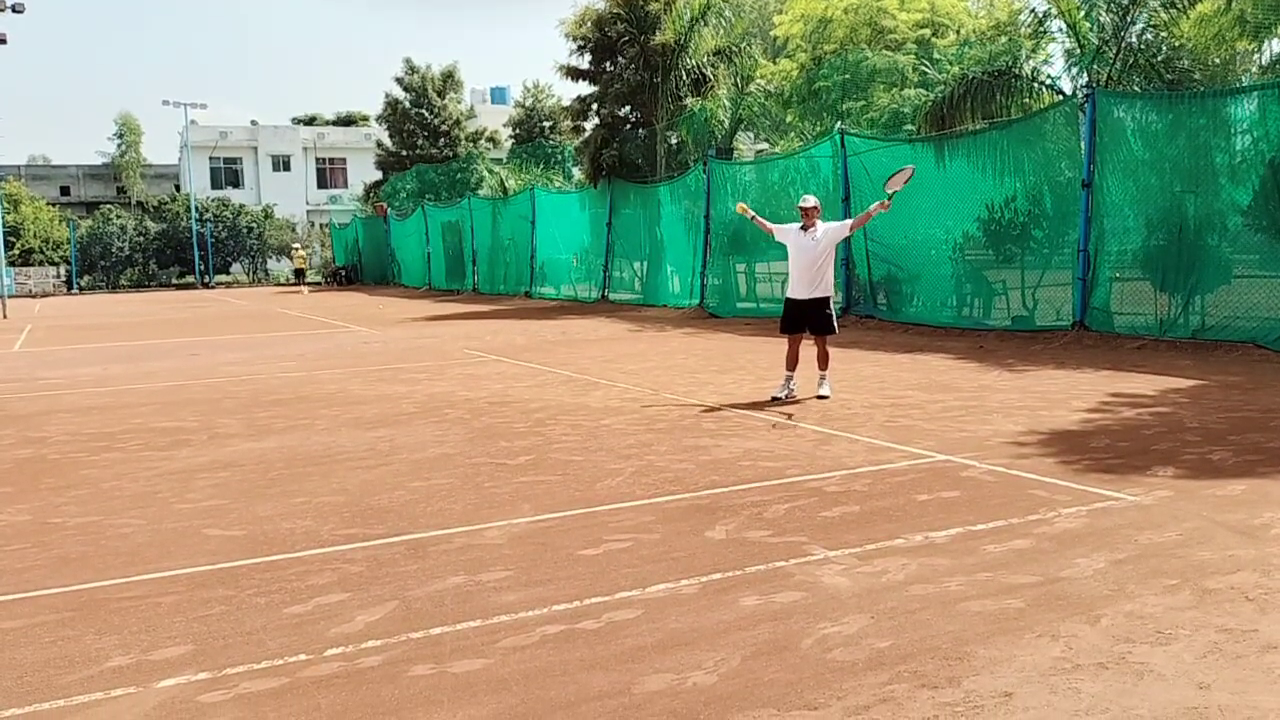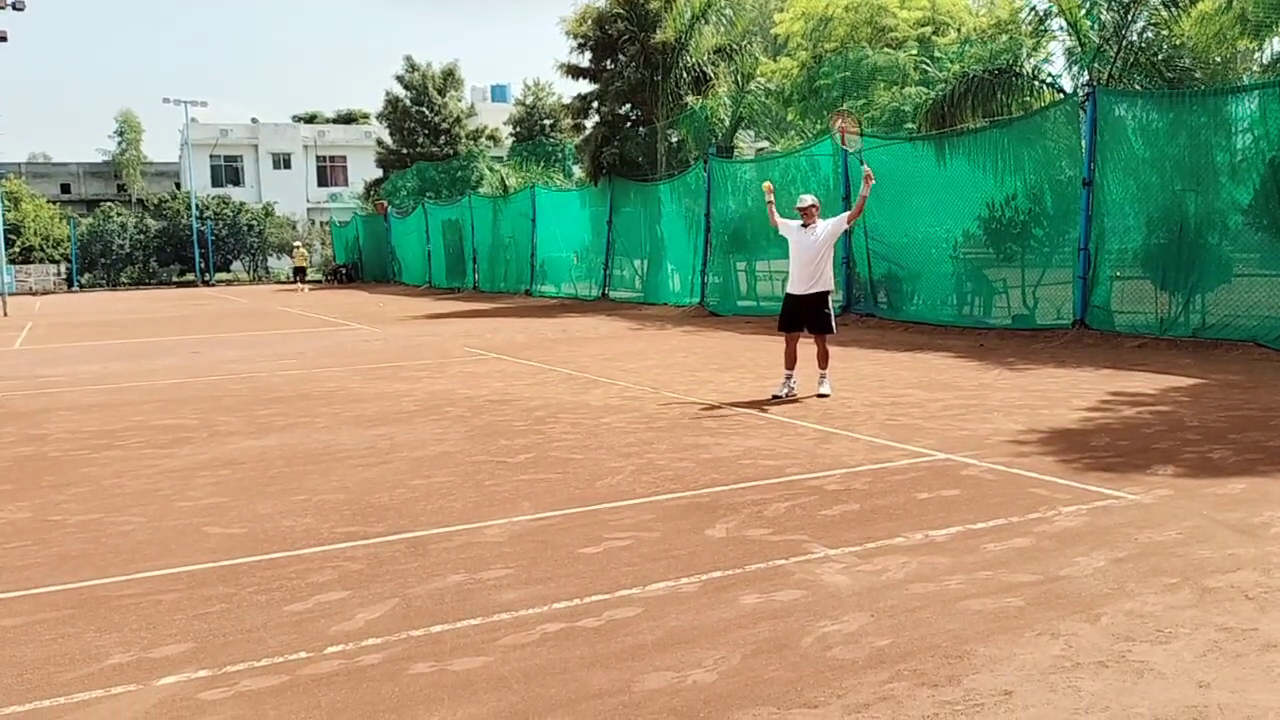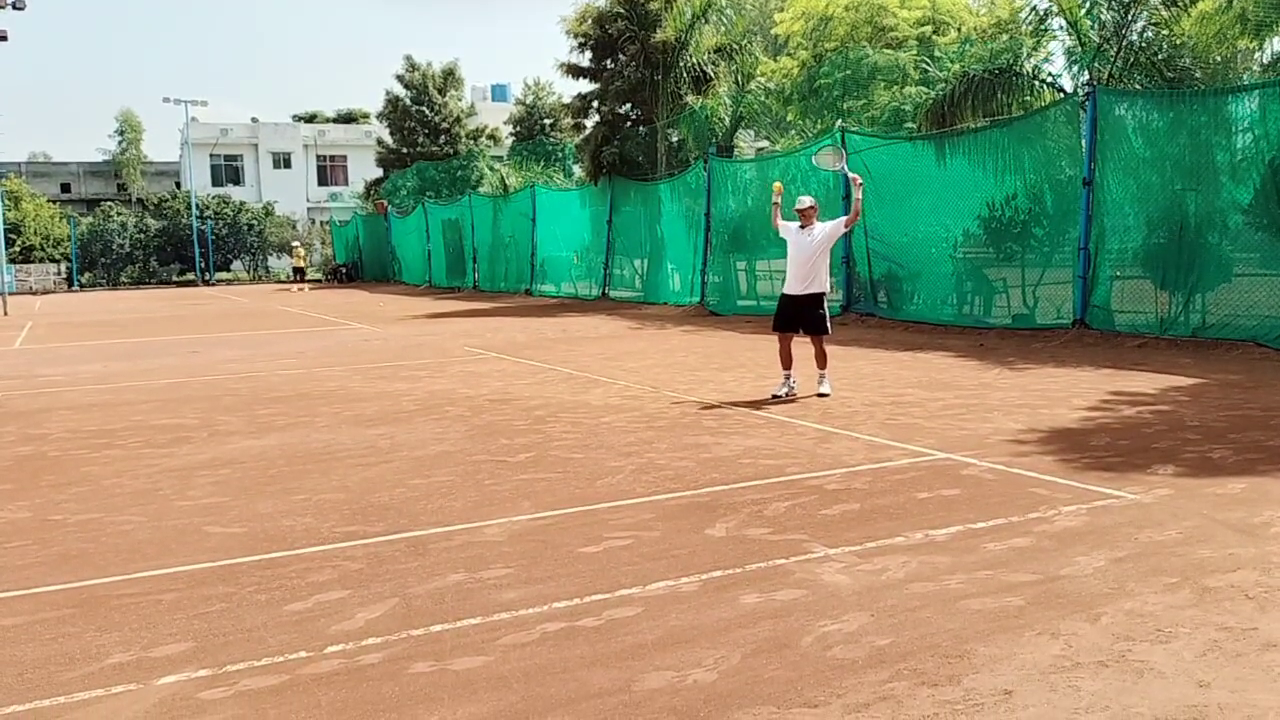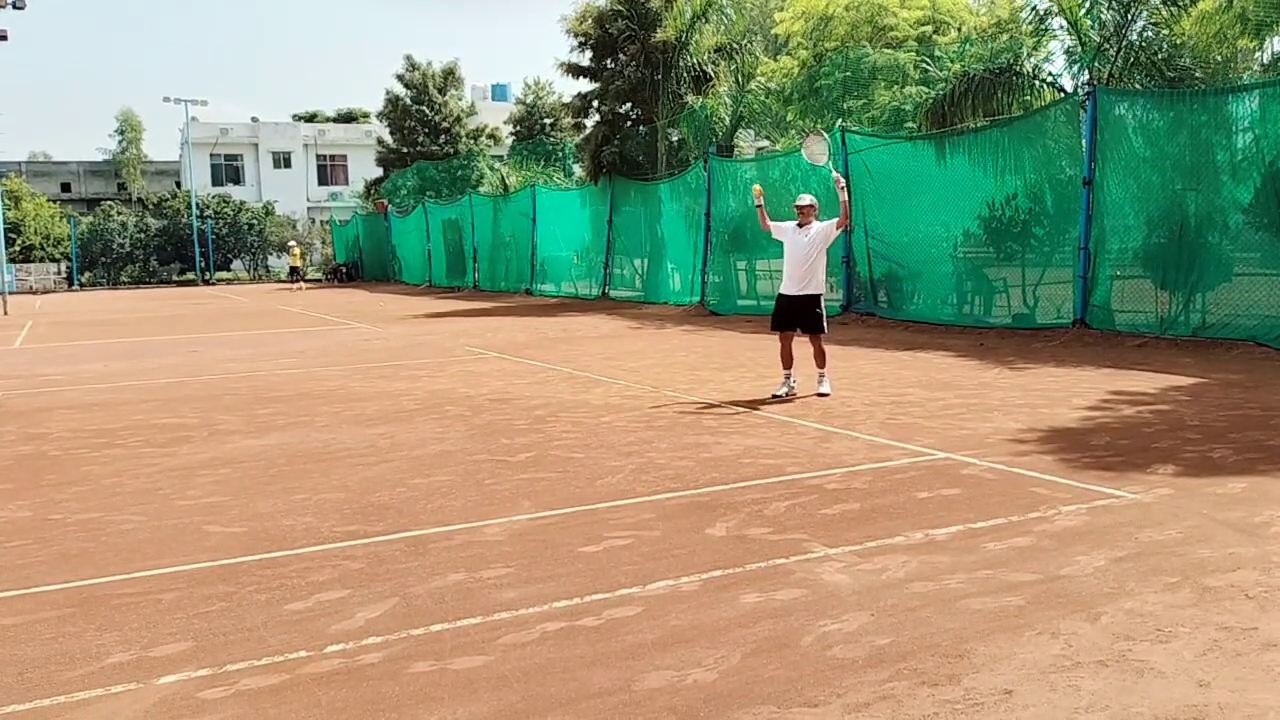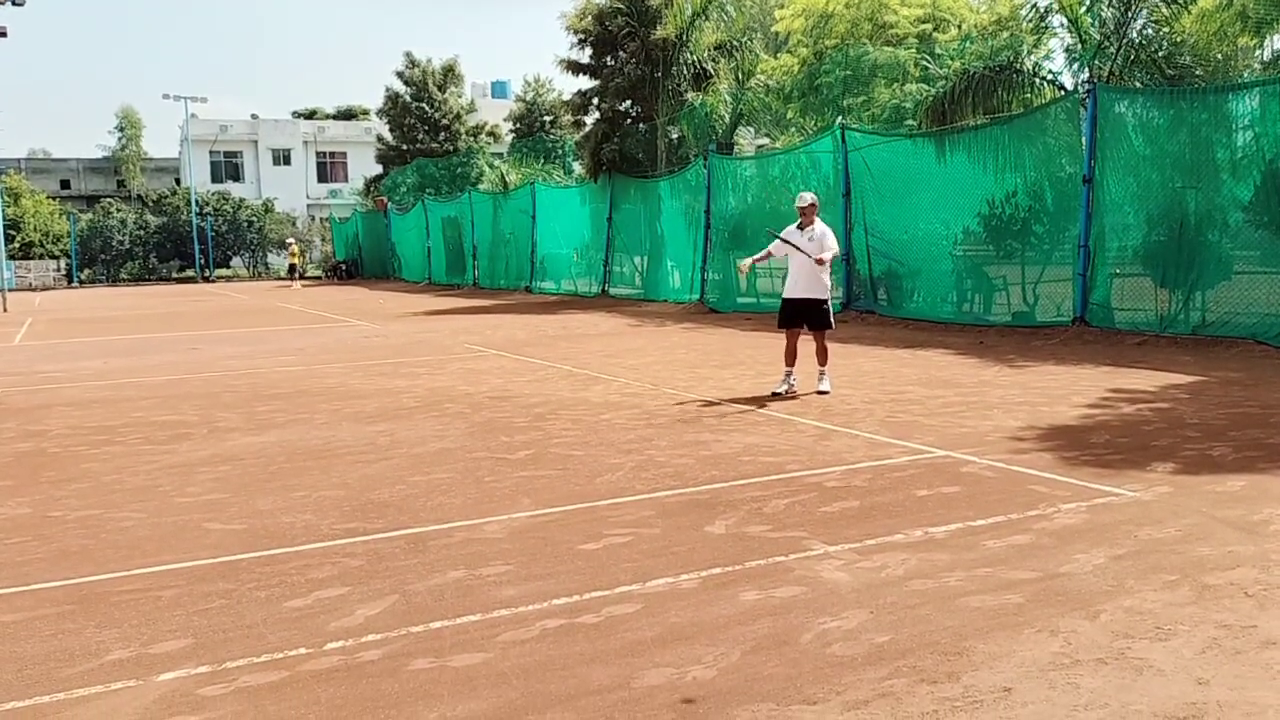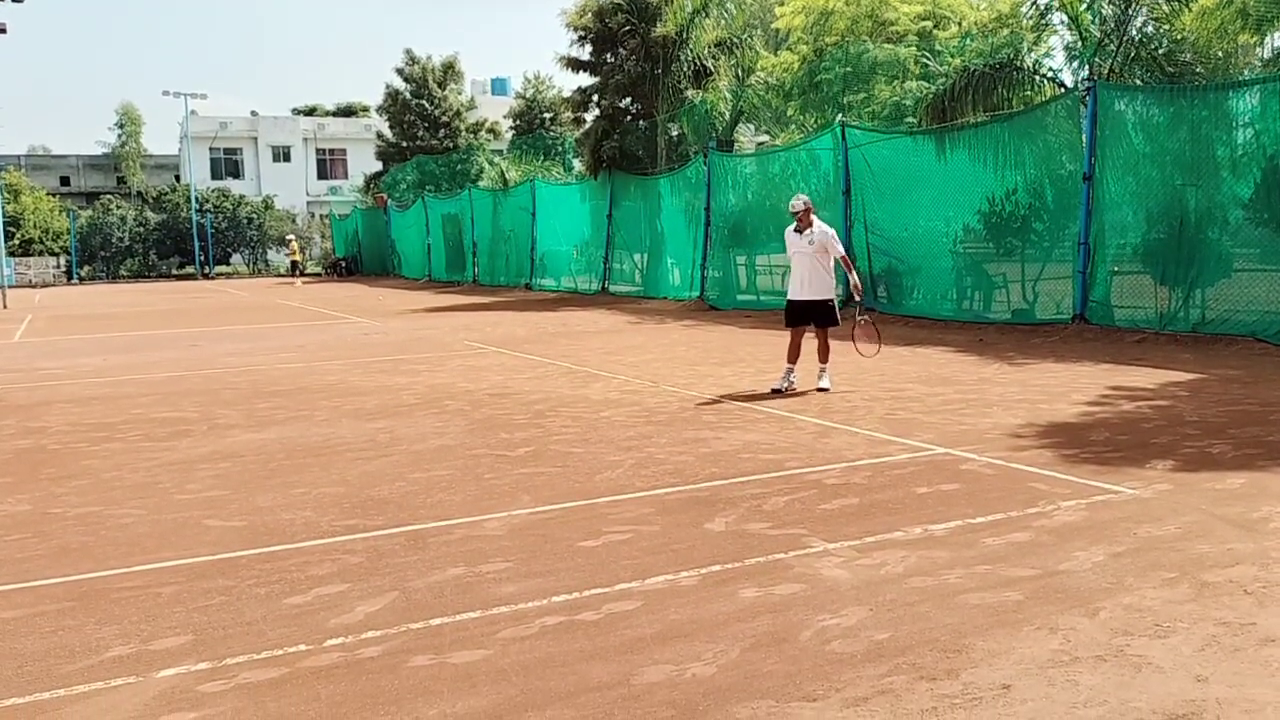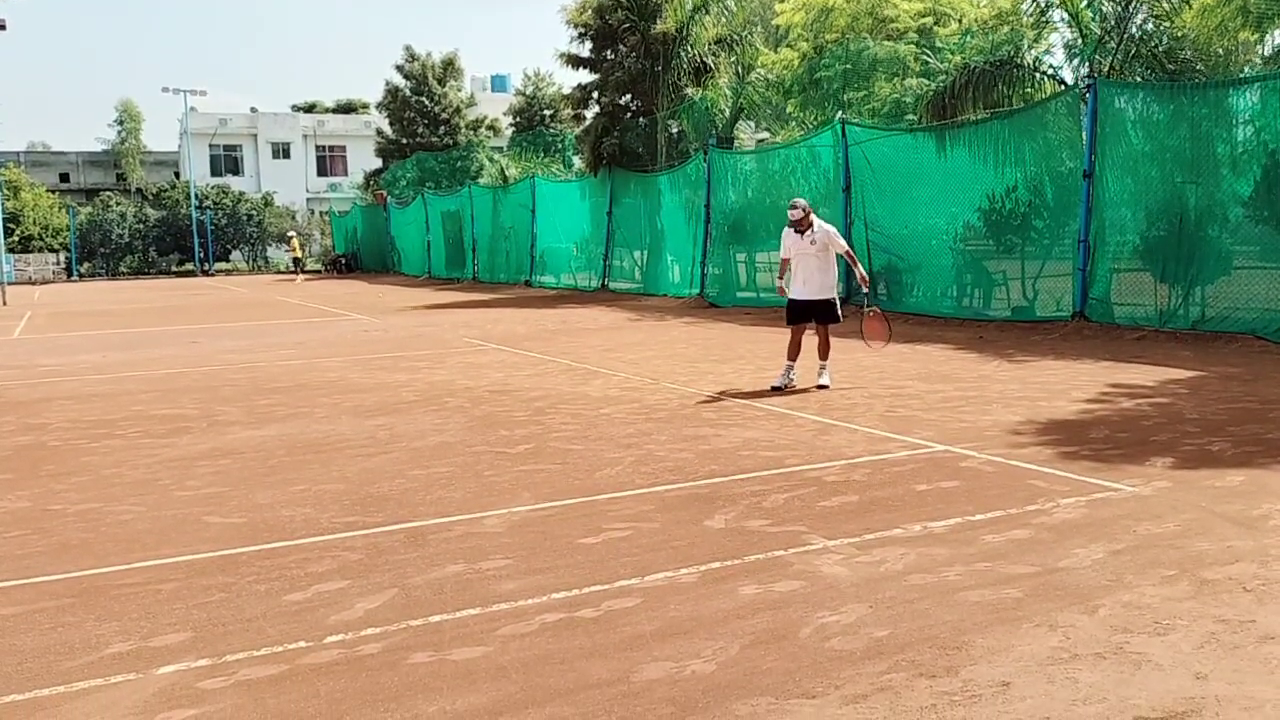
dt=0.3s
person 1, frame 1
left shoulder: (829, 231)
right shoulder: (791, 231)
left elbow: (856, 222)
right elbow: (769, 227)
left wrist: (875, 208)
right wrist: (752, 215)
left hip: (819, 297)
right hip: (794, 297)
left knee: (821, 342)
right knee: (793, 342)
left ankle: (823, 382)
right ankle: (788, 384)
person 1, frame 2
left shoulder: (829, 227)
right shoulder: (793, 228)
left elbow: (856, 212)
right elbow: (774, 220)
left wrist: (866, 186)
right wrist: (769, 197)
left hip: (818, 294)
right hip: (794, 294)
left knee: (820, 341)
right knee: (790, 340)
left ankle: (824, 380)
right ankle: (789, 382)
person 1, frame 3
left shoulder: (827, 230)
right shoulder: (792, 229)
left elbow: (854, 216)
right elbow: (776, 222)
left wrist: (857, 189)
right wrist: (776, 199)
left hip: (814, 295)
right hip: (789, 294)
left knee: (818, 341)
right knee: (784, 339)
left ankle: (823, 380)
right ankle: (788, 382)
person 1, frame 4
left shoulder: (823, 230)
right shoulder: (788, 228)
left elbow: (845, 219)
right elbow: (765, 225)
left wrist: (842, 191)
right wrist: (759, 201)
left hip: (811, 295)
right hip: (787, 294)
left knee: (816, 340)
right knee: (785, 339)
left ankle: (823, 379)
right ankle: (788, 381)
person 1, frame 5
left shoulder: (823, 231)
right shoulder: (790, 231)
left elbow: (834, 251)
right elbow: (772, 251)
left wrist: (825, 256)
right wrist: (752, 260)
left hip: (817, 295)
right hip: (791, 295)
left knee: (819, 338)
right knee: (791, 338)
left ankle: (823, 377)
right ankle: (789, 380)
person 1, frame 6
left shoulder: (825, 232)
right shoulder: (789, 232)
left elbow: (842, 256)
left wrist: (853, 277)
left hip: (821, 295)
right hip: (797, 295)
left knee: (822, 335)
right knee: (795, 336)
left ankle: (823, 374)
right ankle: (788, 376)
person 1, frame 7
left shoulder: (826, 231)
right shoulder: (788, 232)
left elbow: (845, 251)
right elbow: (785, 258)
left wrist: (858, 270)
right wrist: (780, 280)
left hip: (824, 293)
right hip: (797, 293)
left knee: (823, 333)
right knee: (796, 333)
left ankle: (823, 372)
right ankle: (788, 373)
